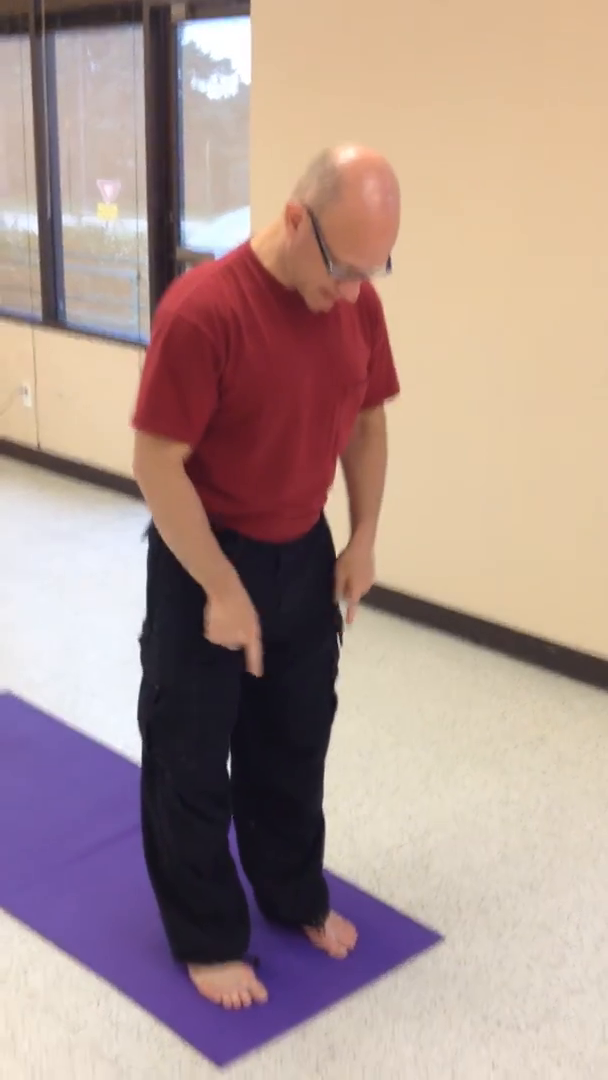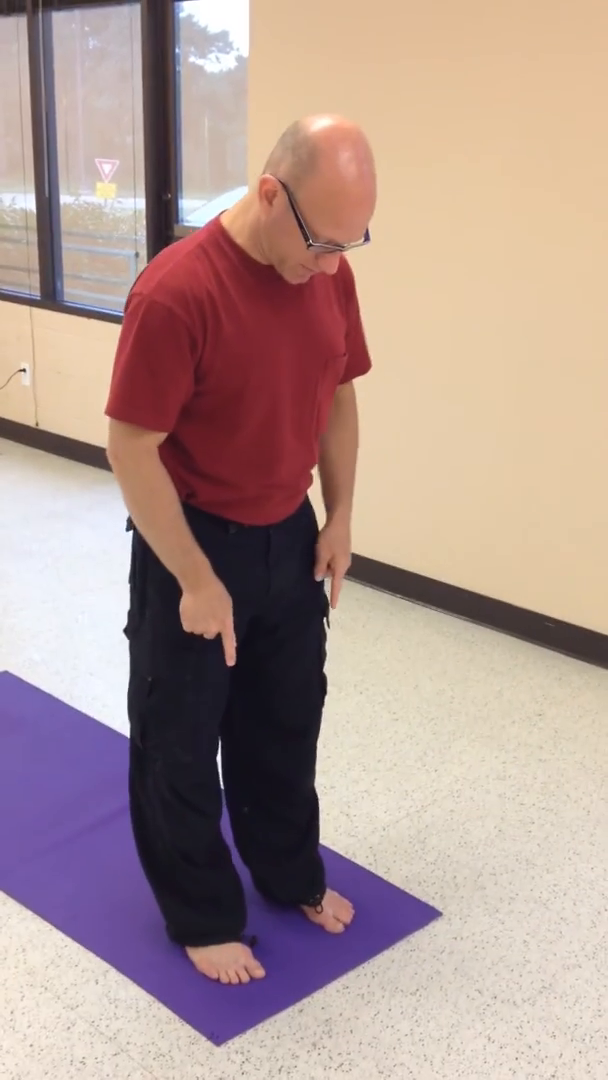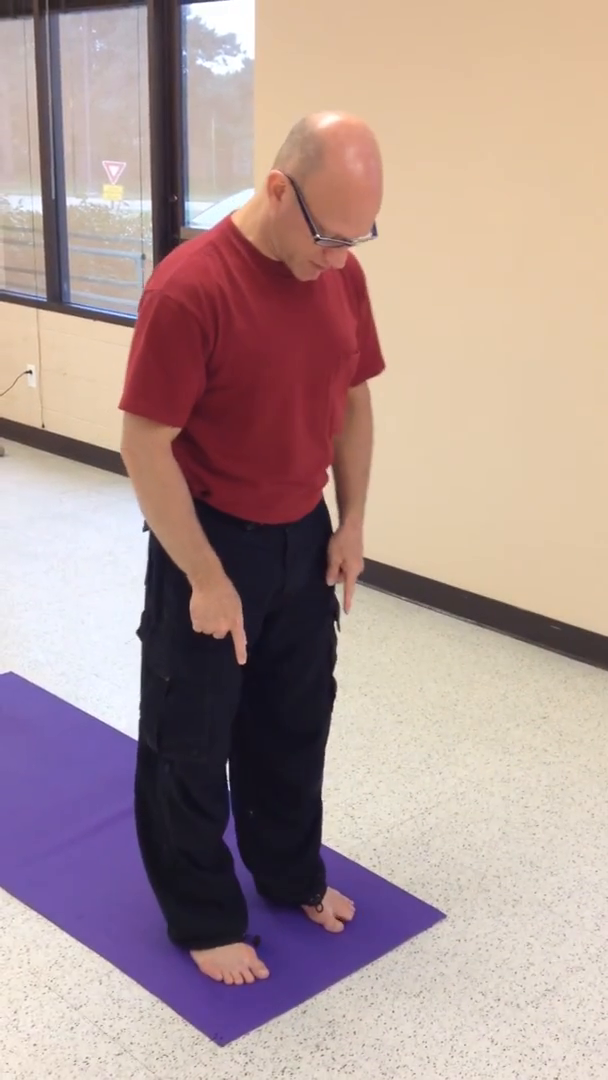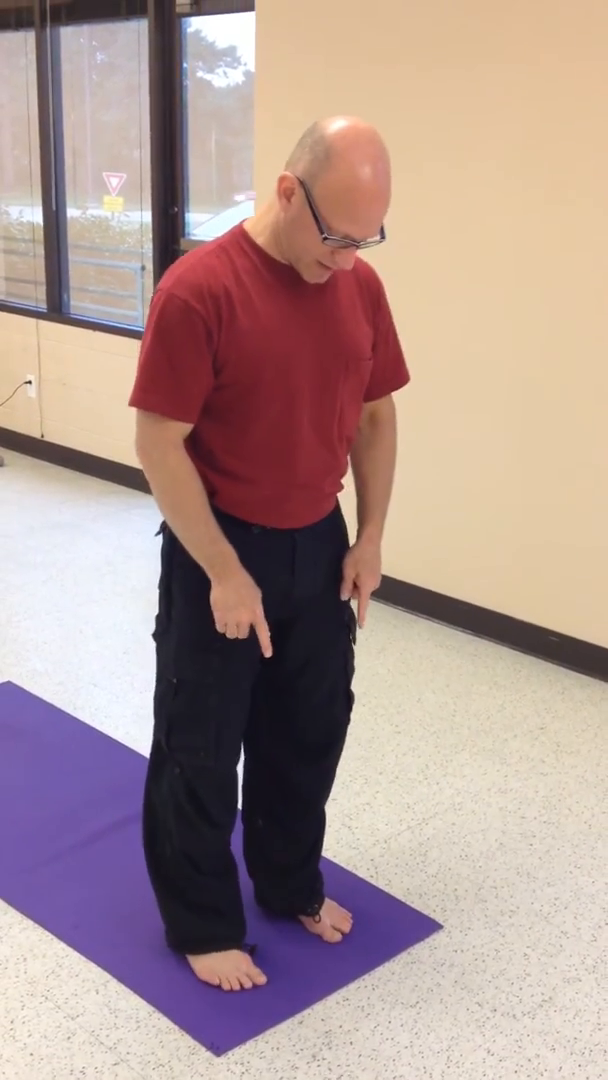
dt=0.5s
person 1, frame 1
left shoulder: (358, 302)
right shoulder: (201, 309)
left elbow: (368, 422)
right elbow: (157, 465)
left wrist: (362, 539)
right wrist: (221, 592)
left hip: (303, 555)
right hip: (204, 564)
left knee: (294, 743)
right knee: (191, 759)
left ankle: (295, 895)
right ankle: (205, 937)
person 1, frame 2
left shoulder: (330, 276)
right shoulder: (175, 292)
right elbow: (131, 450)
left wrist: (338, 517)
right wrist: (197, 581)
left hip: (291, 539)
right hip: (193, 548)
left knee: (287, 721)
right knee: (180, 742)
left ankle: (291, 874)
right ankle: (201, 916)
person 1, frame 3
left shoulder: (342, 276)
right shoulder: (188, 289)
right elbow: (146, 445)
left wrist: (351, 521)
right wrist: (207, 579)
left hip: (305, 542)
right hip: (208, 549)
left knee: (296, 725)
right knee: (191, 743)
left ankle: (292, 874)
right ankle: (203, 918)
person 1, frame 4
left shoulder: (360, 285)
right shoulder: (198, 289)
left elbow: (376, 416)
right elbow: (159, 444)
left wrist: (369, 538)
right wrist: (225, 573)
left hip: (320, 547)
right hip: (218, 555)
left knee: (310, 731)
right knee: (199, 748)
left ankle: (291, 885)
right ankle: (202, 924)
